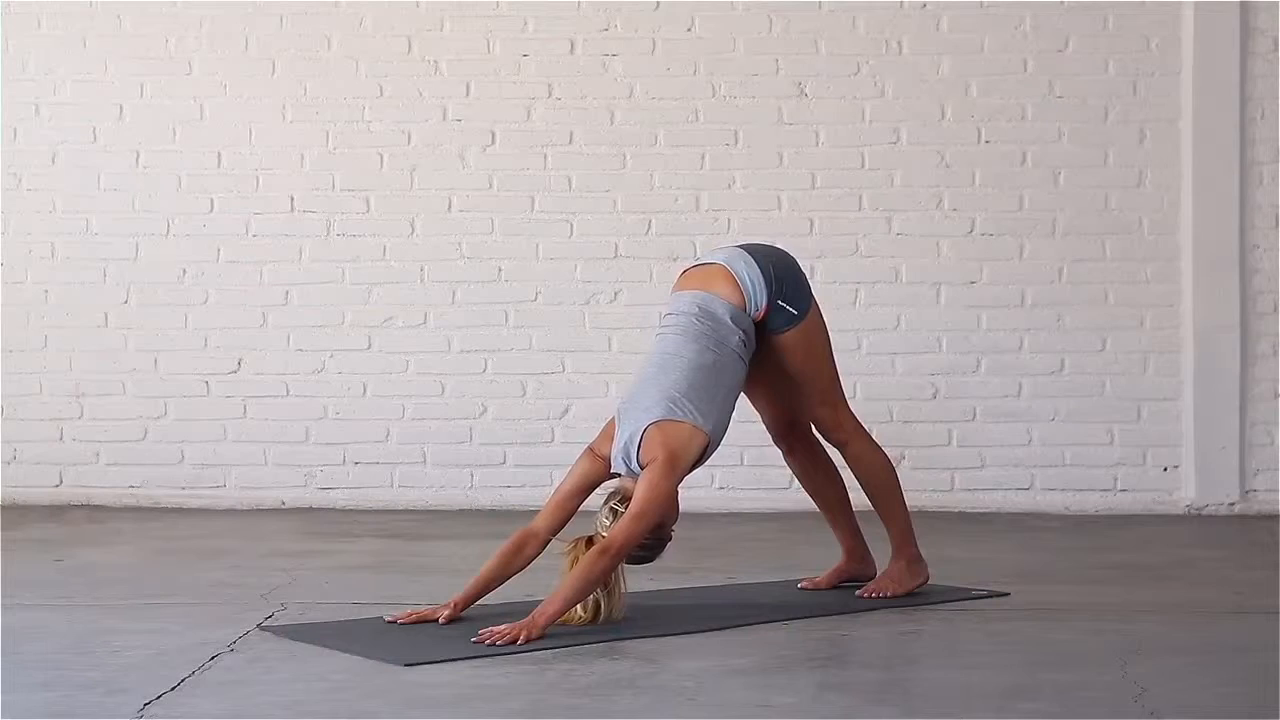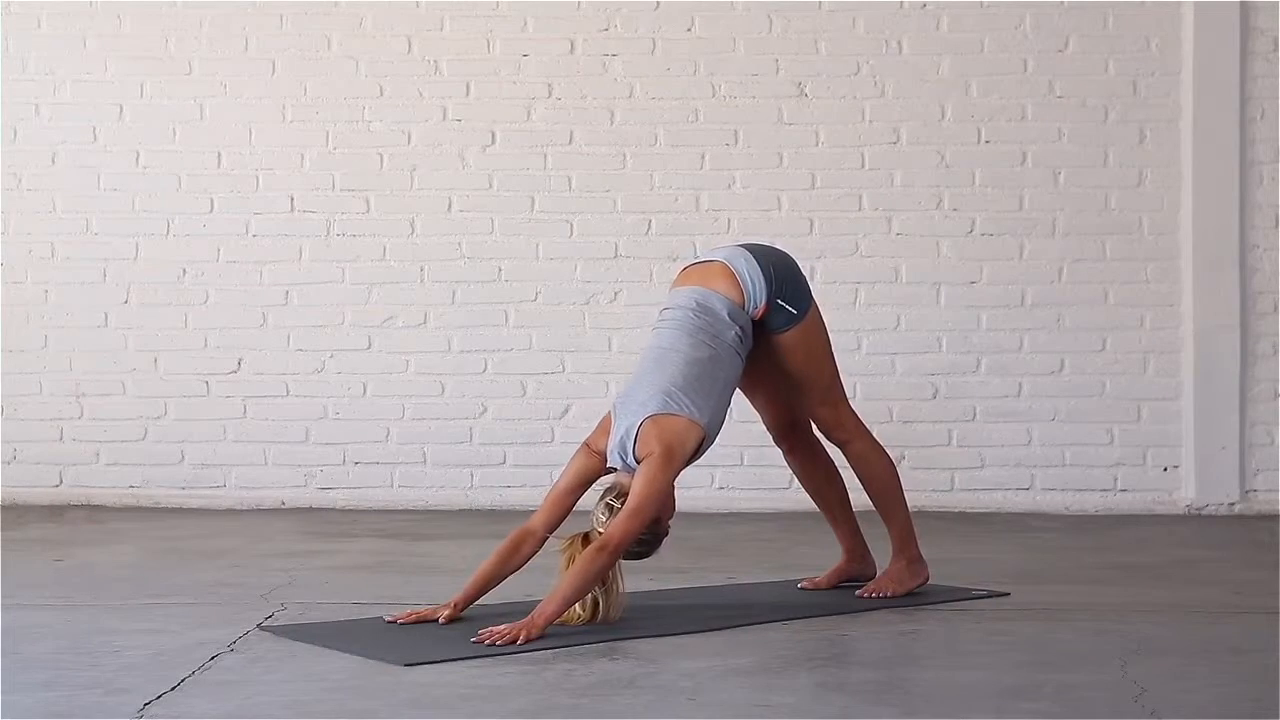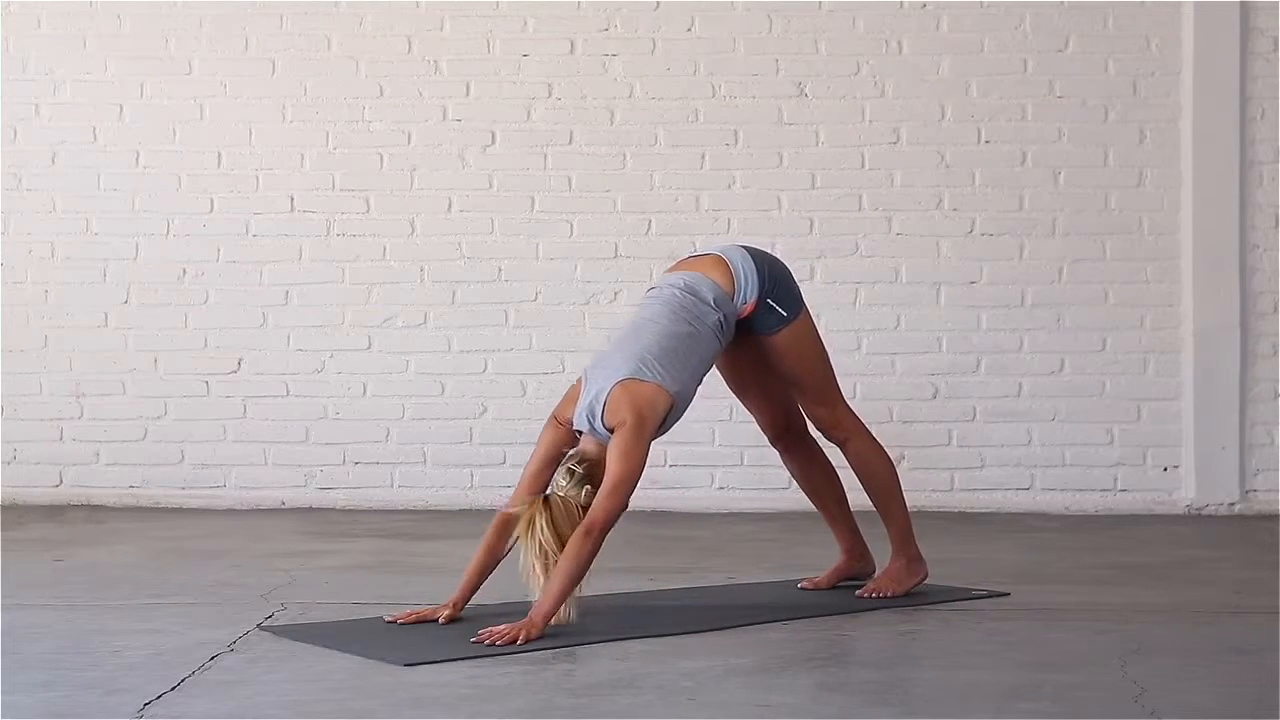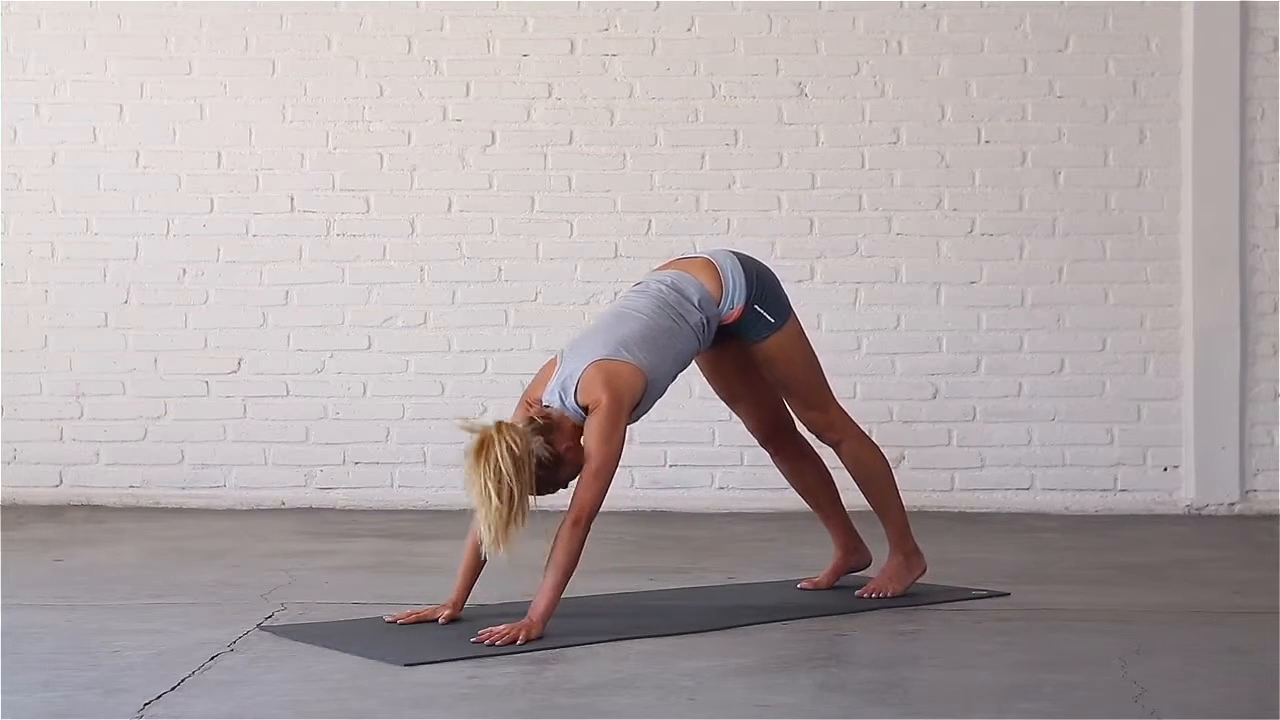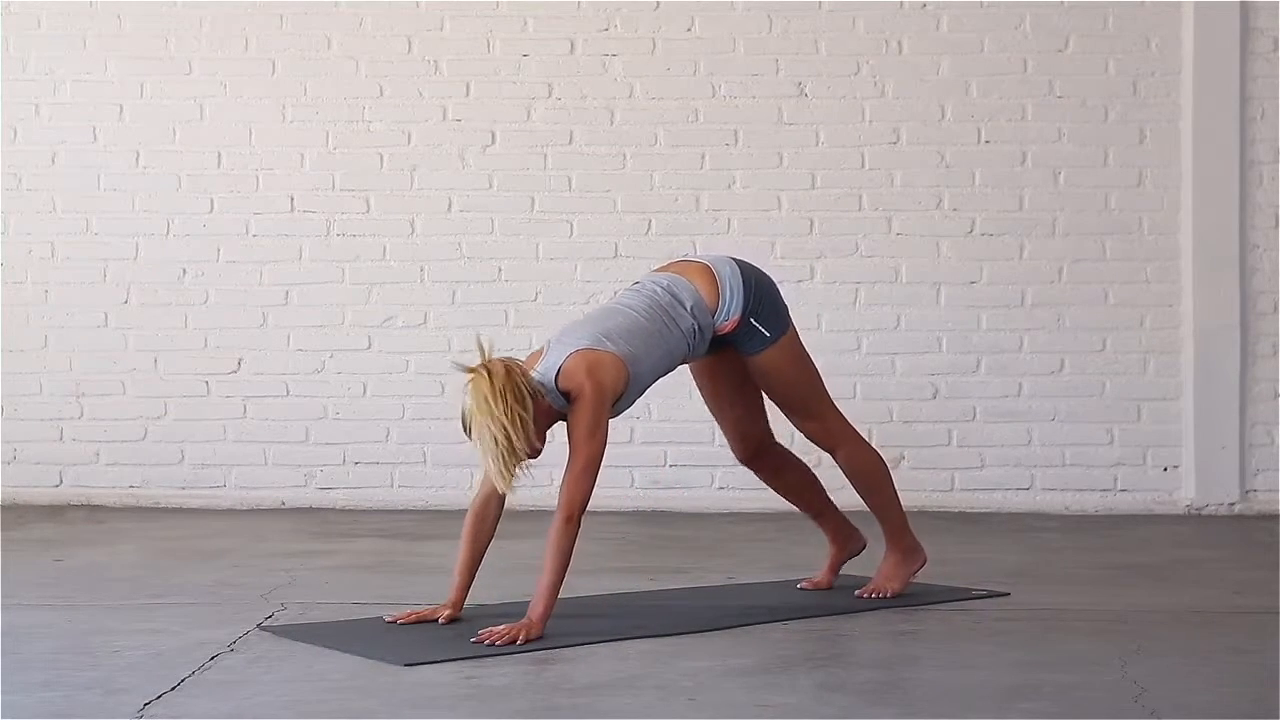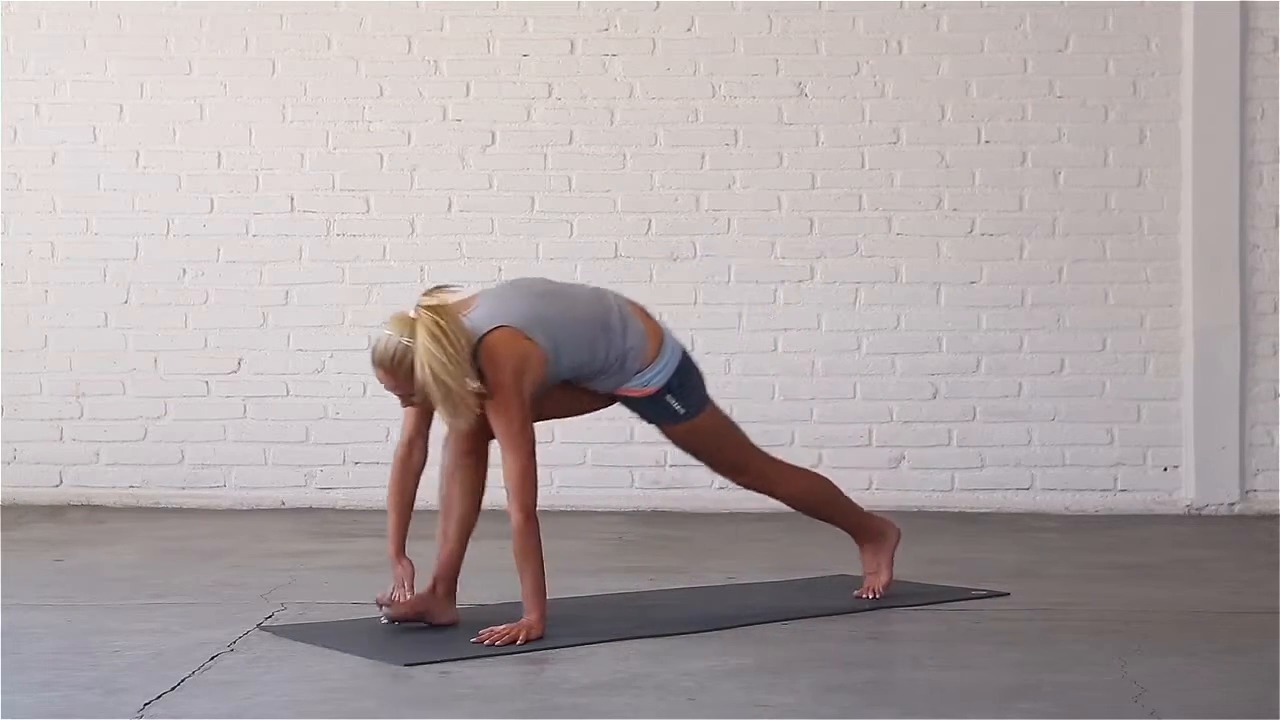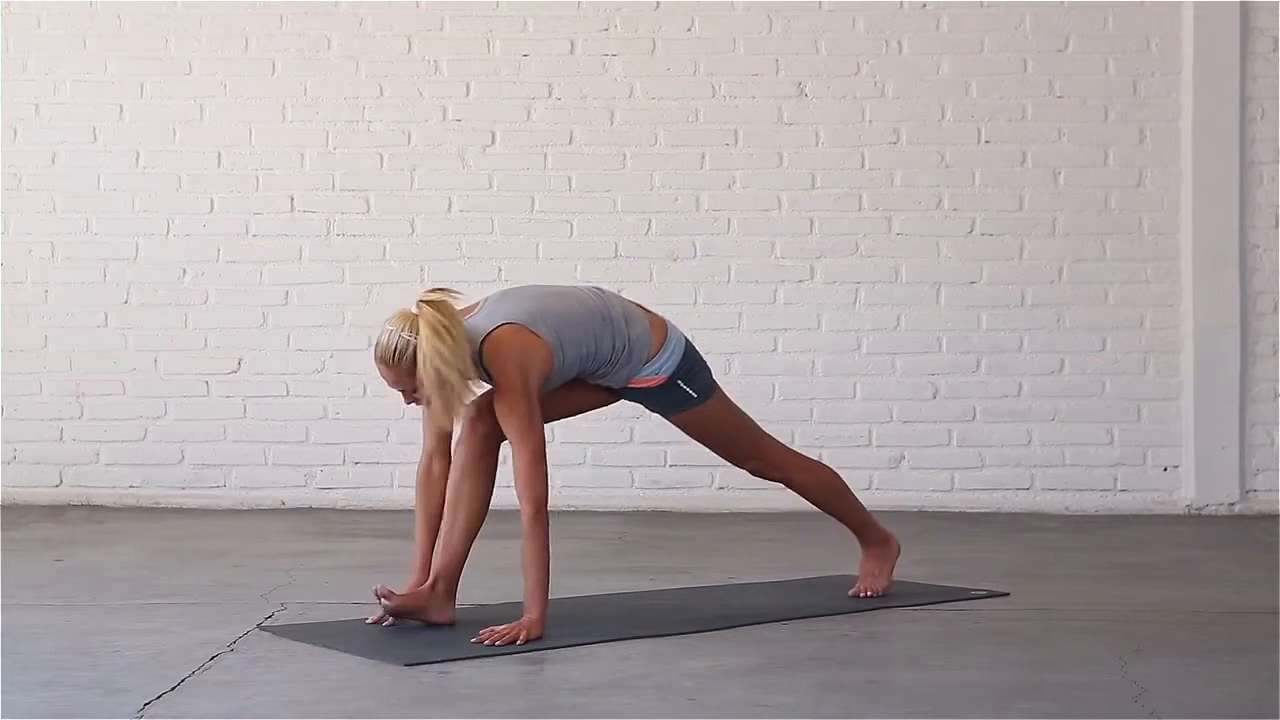
dt=0.7s
person 1, frame 1
left shoulder: (667, 451)
right shoulder: (611, 446)
left elbow: (610, 549)
right elbow: (535, 534)
left wrist: (538, 621)
right wrist: (457, 603)
left hip: (759, 282)
right hip: (713, 290)
left knee: (835, 423)
right knee: (791, 433)
left ankle: (908, 559)
right ankle: (856, 557)
person 1, frame 2
left shoulder: (662, 444)
right shoulder: (607, 441)
left elbow: (608, 546)
right elbow: (532, 531)
left wrist: (538, 621)
right wrist: (456, 603)
left hip: (759, 281)
right hip: (712, 287)
left knee: (836, 423)
right knee: (791, 433)
left ankle: (908, 558)
right ankle: (856, 556)
person 1, frame 3
left shoulder: (630, 413)
right shoulder: (572, 413)
left elbow: (593, 528)
right elbow: (515, 510)
left wrist: (537, 620)
right wrist: (455, 602)
left hip: (749, 283)
right hip: (710, 293)
left knee: (833, 421)
right knee: (785, 431)
left ankle: (907, 557)
right ankle: (854, 554)
person 1, frame 4
left shoulder: (603, 393)
right shoulder: (539, 396)
left elbow: (580, 517)
right elbow: (493, 497)
left wrist: (535, 619)
right wrist: (453, 601)
left hip: (737, 290)
right hip: (698, 297)
left knee: (826, 422)
right knee: (774, 434)
left ankle: (905, 552)
right ankle: (850, 548)
person 1, frame 5
left shoulder: (584, 382)
right shoulder: (520, 383)
left elbow: (569, 511)
right elbow: (488, 498)
left wrist: (536, 618)
right wrist: (454, 601)
left hip: (734, 299)
right hip: (699, 309)
left knee: (825, 429)
right knee: (752, 449)
left ankle: (903, 547)
right ankle: (841, 536)
person 1, frame 6
left shoulder: (501, 362)
right shoulder: (437, 335)
left elbow: (521, 505)
right elbow: (409, 447)
left wrist: (533, 616)
right wrist: (395, 554)
left hip: (646, 366)
right hip: (596, 354)
left knee: (751, 470)
right knee: (468, 430)
left ankle: (872, 534)
right ankle: (442, 594)
person 1, frame 7
left shoulder: (507, 361)
right shoulder: (439, 343)
left elbow: (534, 501)
right elbow: (434, 460)
left wrist: (534, 614)
right wrist: (420, 574)
left hip: (651, 358)
right hip: (597, 357)
left knee: (762, 459)
right knee: (479, 425)
left ankle: (877, 541)
right ankle: (440, 593)
